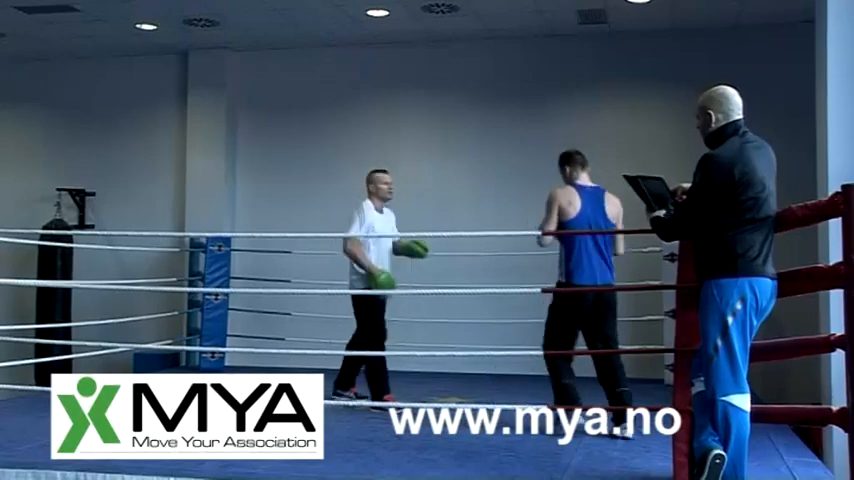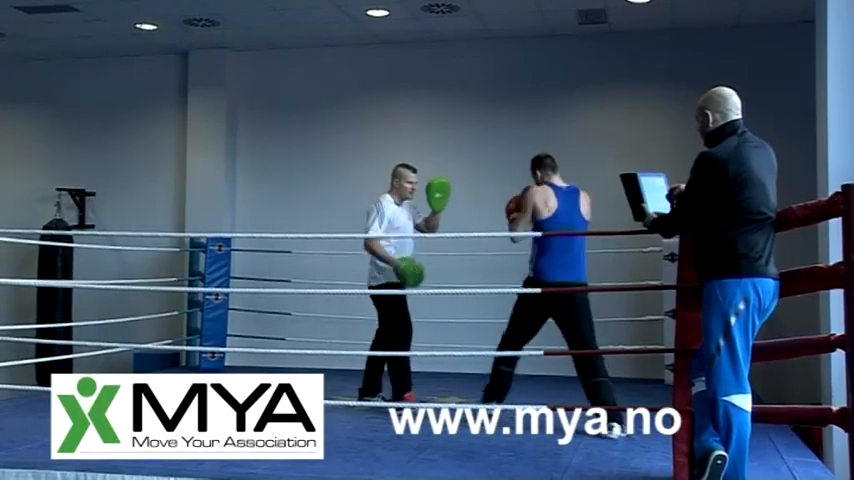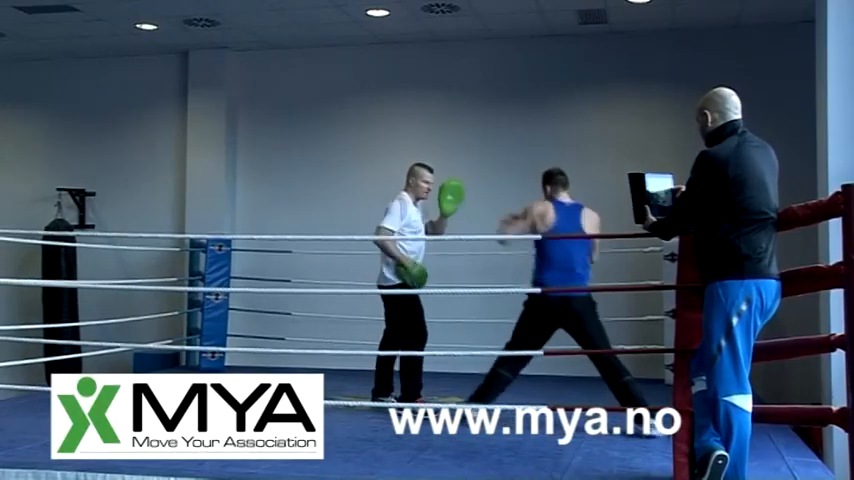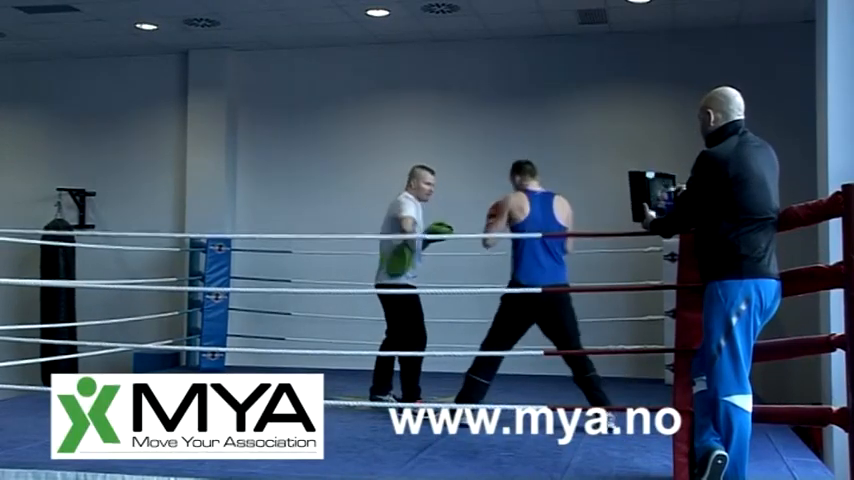
dt=0.7s
person 1, frame 1
left shoulder: (718, 160)
right shoulder: (761, 150)
left elbow: (690, 224)
left wrist: (660, 221)
right wrist: (696, 191)
left hip: (732, 281)
right hip: (759, 278)
left knee: (726, 380)
right knee: (706, 369)
right ankle: (710, 448)
person 1, frame 2
left shoulder: (715, 158)
right shoulder: (762, 151)
left elbow: (685, 219)
left wrist: (654, 221)
right wrist: (692, 192)
left hip: (733, 280)
right hip: (760, 278)
left knee: (728, 381)
right knee: (707, 368)
person 1, frame 3
left shoulder: (714, 157)
right shoulder: (762, 151)
left elbow: (687, 218)
left wrist: (655, 225)
right wrist: (690, 196)
left hip: (735, 281)
right hip: (764, 279)
left knee: (728, 380)
right knee: (706, 367)
right ankle: (711, 448)
person 1, frame 4
left shoulder: (715, 157)
right shoulder: (764, 152)
left elbow: (686, 217)
left wrist: (654, 222)
right wrist: (690, 196)
left hip: (734, 280)
right hip: (764, 279)
left knee: (729, 381)
right knee: (708, 368)
person 2, frame 1
left shoulder: (560, 196)
right shoulder: (613, 202)
left elbow: (543, 240)
right elbow: (619, 249)
left wrist: (548, 229)
left hip: (573, 287)
right hip: (604, 289)
left knee: (557, 351)
right knee: (607, 355)
right ankle: (623, 419)
person 2, frame 2
left shoulder: (536, 194)
right shoulder: (584, 198)
left elbow: (516, 235)
left wrist: (514, 215)
left hip: (541, 286)
right hip: (574, 288)
left knee: (511, 345)
right knee: (589, 353)
left ankle: (491, 405)
right ankle: (611, 419)
person 2, frame 3
left shoulder: (538, 211)
right shoulder: (591, 217)
left elbow: (506, 236)
left wrist: (511, 220)
left hip: (546, 301)
right hip: (579, 301)
left knee: (515, 354)
right knee: (607, 360)
left ankle: (479, 405)
right ankle: (642, 417)
person 2, frame 4
left shoulder: (512, 201)
right shoulder: (562, 203)
left elbow: (488, 242)
right elbow: (568, 247)
left wrist: (493, 219)
left hip: (523, 291)
right hip: (556, 291)
left knee: (492, 351)
right knee: (575, 353)
right ankle: (603, 411)
person 3, frame 1
left shoulder: (389, 214)
right shoulder: (363, 212)
left elbow: (392, 244)
right elbow: (350, 246)
left wrist: (408, 247)
right wrist: (373, 270)
left hip: (377, 286)
right hip: (364, 286)
left knee: (363, 337)
right knee: (375, 336)
left ankle: (343, 386)
right ankle: (381, 395)
person 3, frame 2
left shoulder: (407, 207)
right shoulder: (382, 206)
left elbow: (429, 227)
right elbow: (370, 243)
left wrist: (436, 208)
right wrist: (394, 262)
left hip: (393, 281)
right hip: (385, 281)
left knee: (387, 336)
right knee: (401, 333)
left ankle: (369, 391)
right ankle: (403, 394)
person 3, frame 3
left shoulder: (418, 206)
right shoulder: (400, 204)
left elbow: (436, 231)
right elbow: (381, 237)
left wrist: (446, 210)
right wrist: (405, 262)
left hip: (403, 282)
right hip: (398, 282)
left knee: (394, 337)
right knee: (415, 336)
left ankle: (382, 393)
right ankle: (411, 398)
person 3, frame 4
left shoulder: (403, 203)
right shoulder: (408, 202)
right elbow: (407, 225)
left wrist: (431, 235)
right wrist: (406, 246)
left hip: (388, 282)
right hip: (399, 283)
left knee: (396, 338)
right knee: (414, 339)
left ankle: (380, 391)
right ankle: (411, 399)
